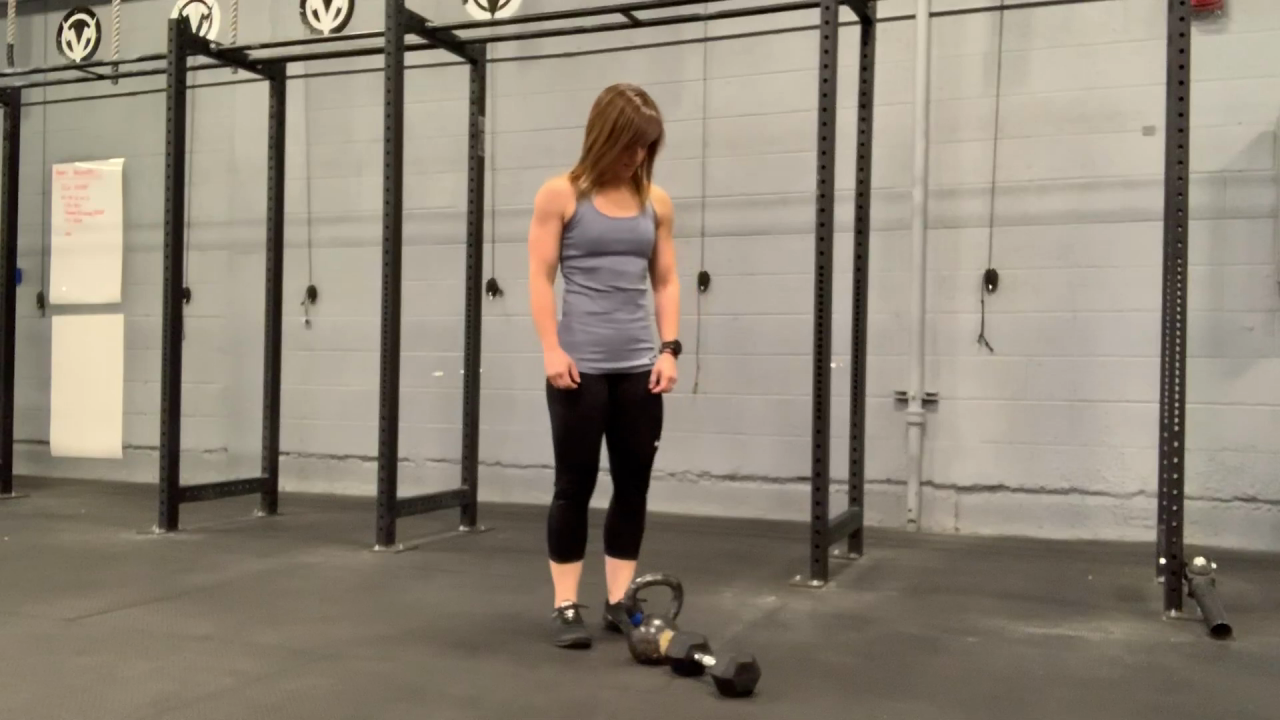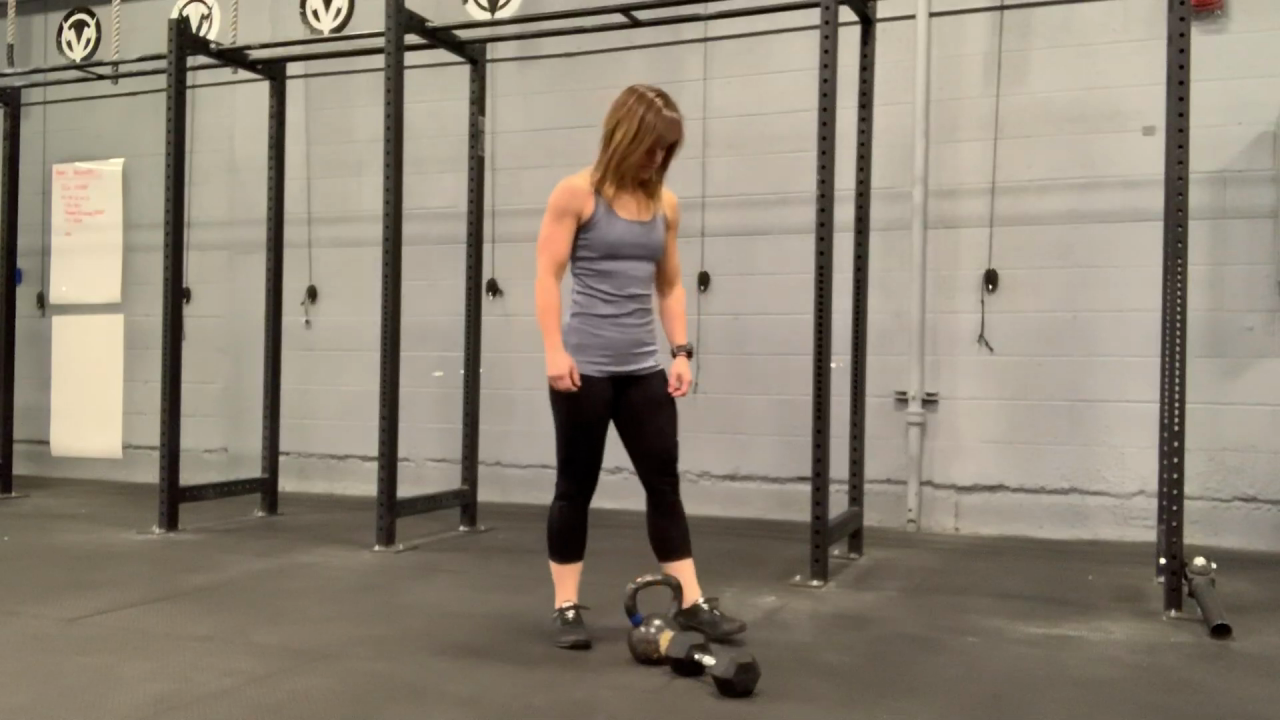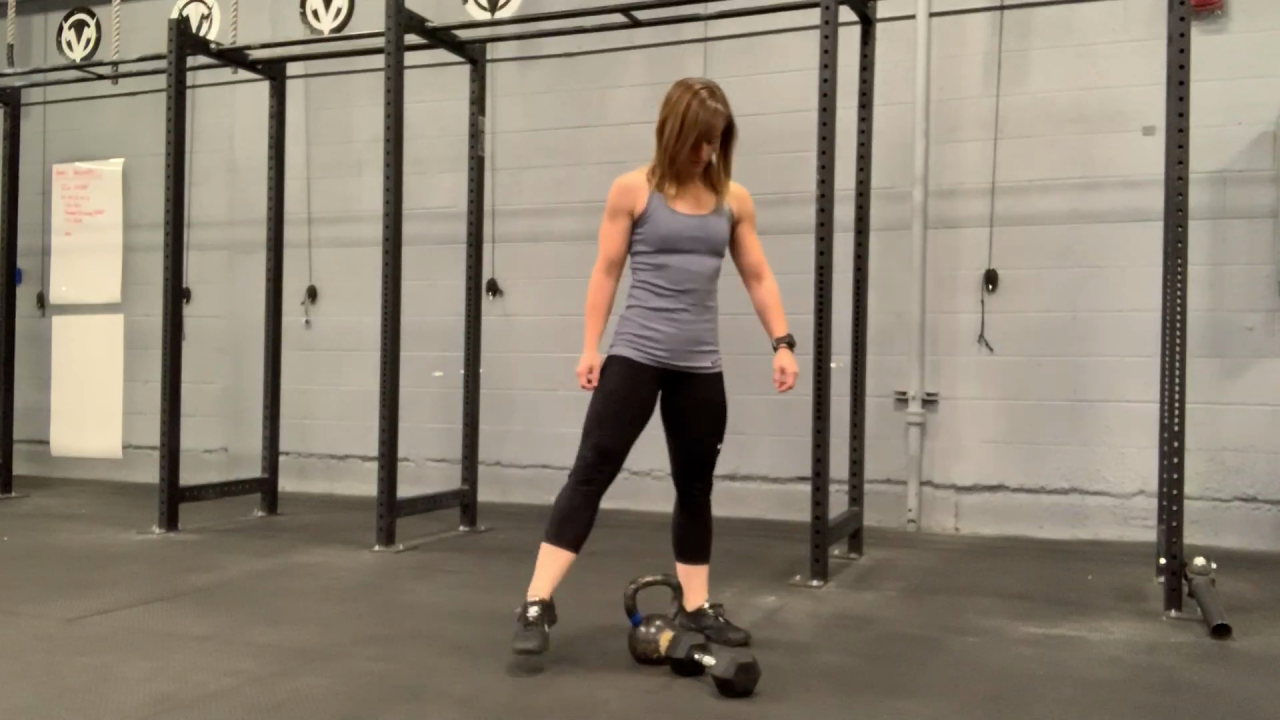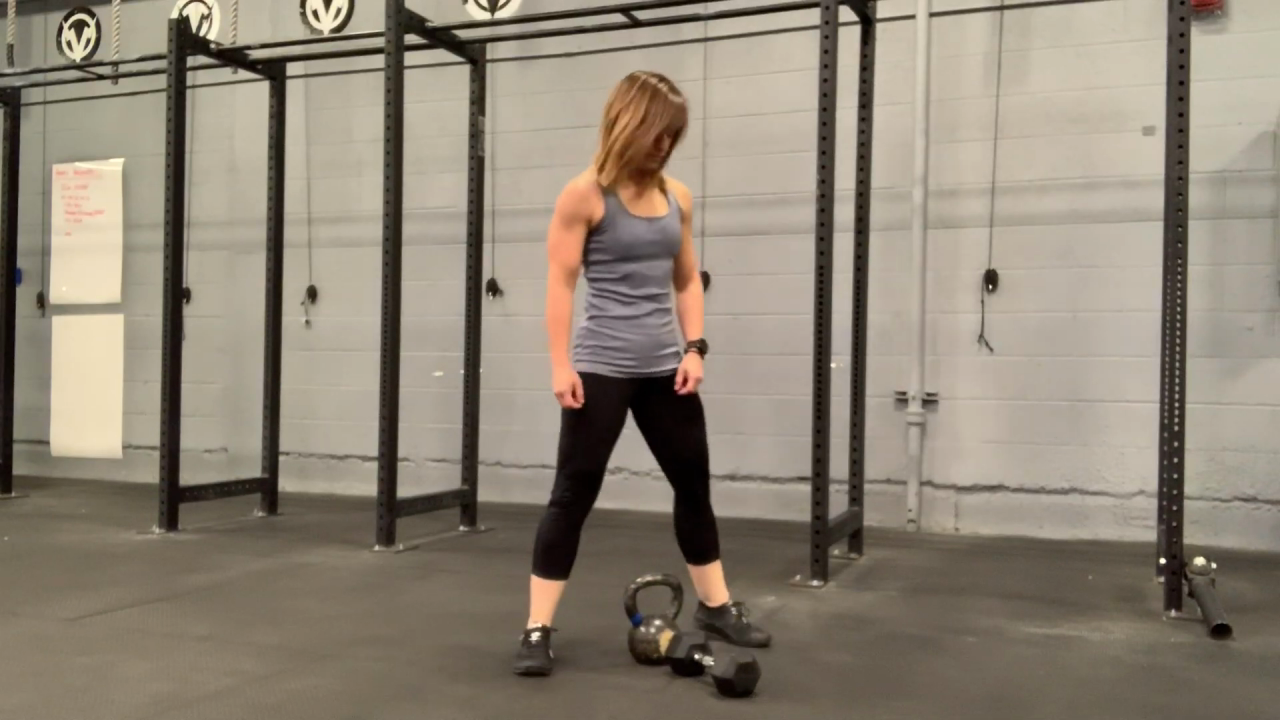
dt=0.7s
person 1, frame 1
left shoulder: (656, 201)
right shoulder: (561, 194)
left elbow: (665, 281)
right elbow: (541, 277)
left wrist: (669, 348)
right wrist: (552, 349)
left hip: (638, 364)
right hip: (580, 364)
left knee: (633, 484)
right knee: (576, 484)
left ankle: (619, 601)
right ankle: (566, 606)
person 1, frame 2
left shoulder: (664, 204)
right shoulder: (576, 194)
right elbow: (547, 275)
left wrist: (681, 352)
right wrist: (554, 350)
left hip: (643, 367)
right hip: (586, 365)
left knee: (664, 482)
right knee: (576, 486)
left ankle: (692, 603)
right ankle: (566, 606)
person 1, frame 3
left shoulder: (733, 199)
right shoulder: (634, 190)
left elbow: (758, 277)
right elbow: (606, 272)
left wrist: (782, 342)
right wrist: (590, 346)
left hip: (700, 363)
right hip: (635, 354)
left knee: (697, 484)
right knee: (594, 467)
left ankle: (696, 607)
right ankle: (538, 604)
person 1, frame 4
left shoulder: (677, 196)
right shoulder: (585, 194)
right elbow: (561, 283)
left wrist: (695, 348)
right wrist: (561, 364)
left hip: (662, 365)
right hip: (603, 368)
left knee: (694, 483)
right knee: (574, 493)
left ankle: (716, 606)
right ankle: (537, 628)
